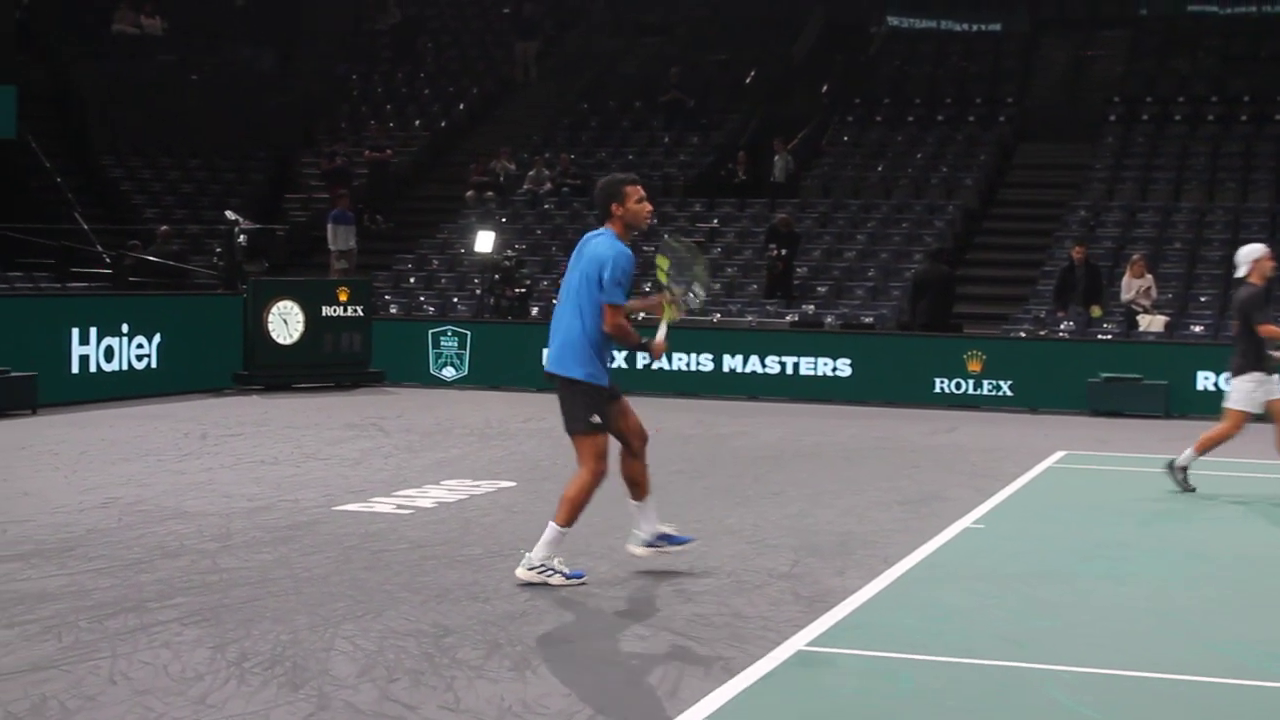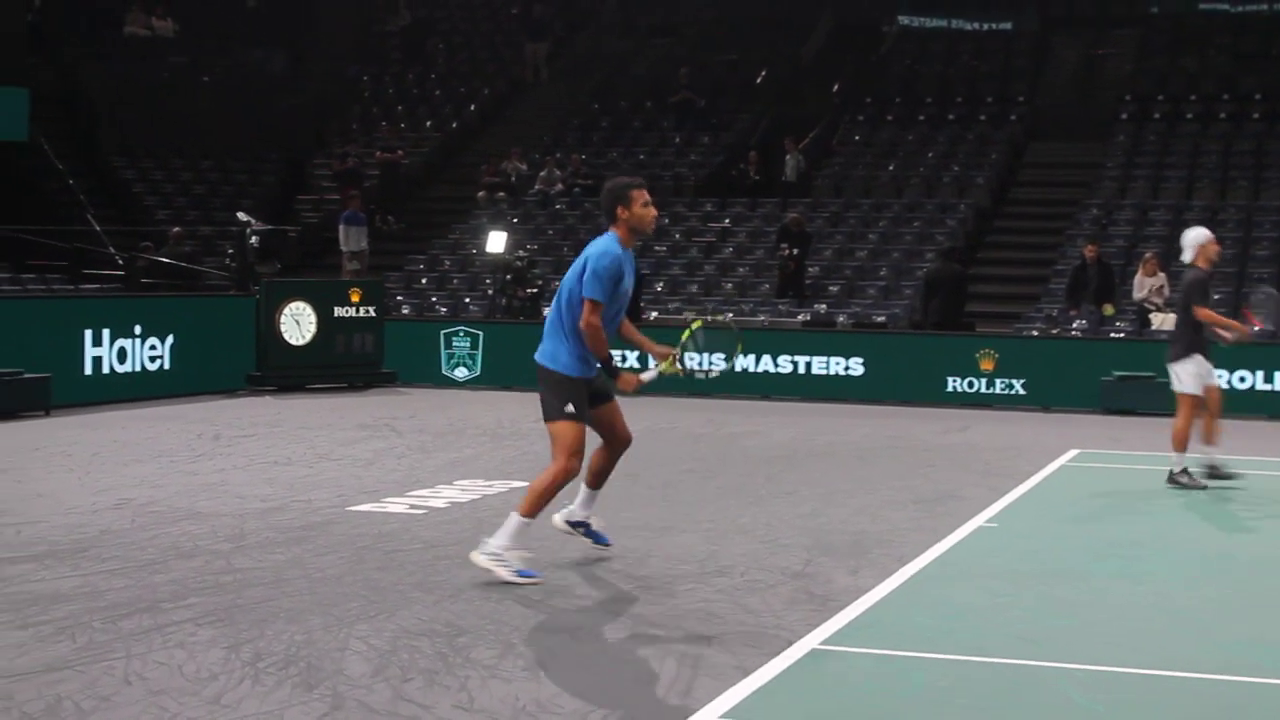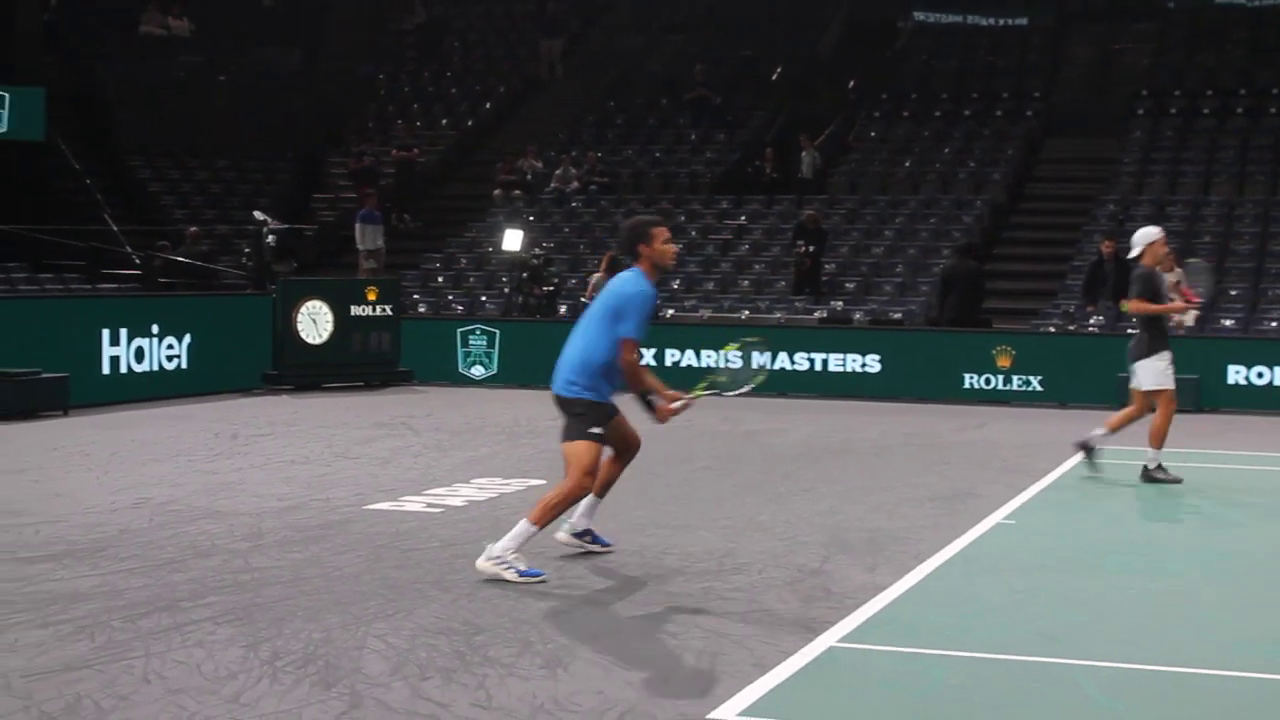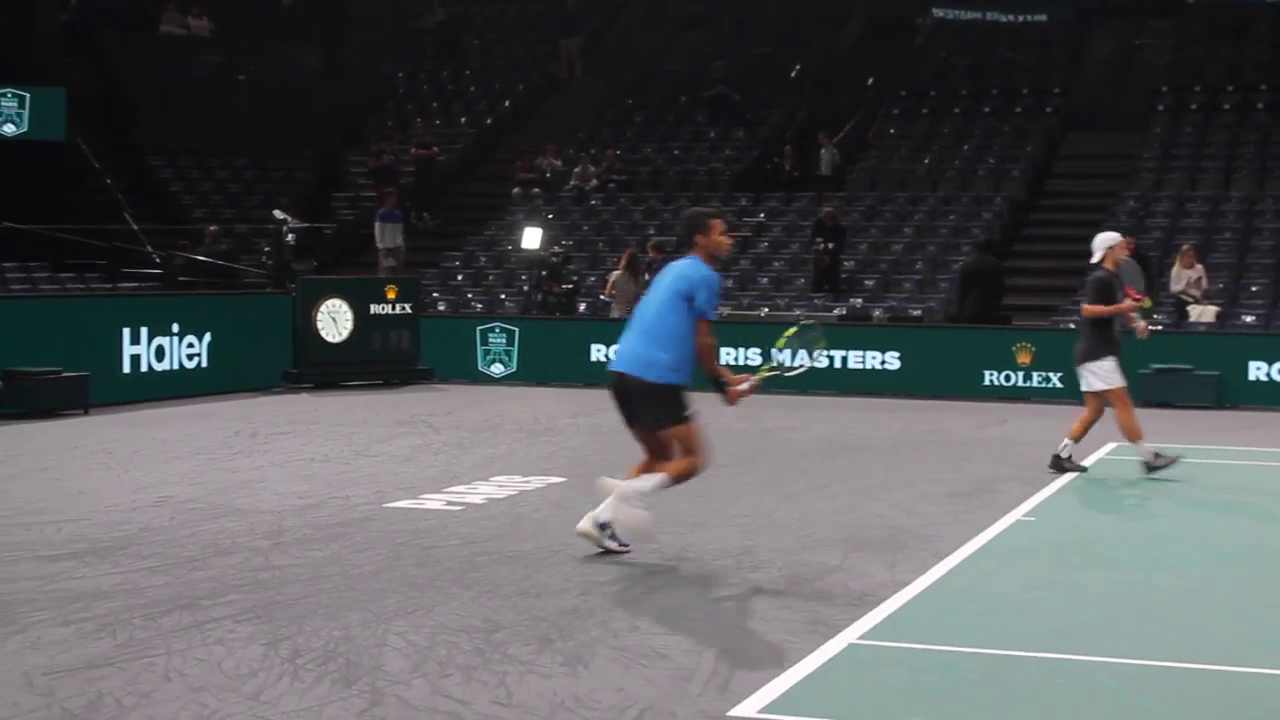
dt=0.2s
person 1, frame 1
left shoulder: (592, 242)
right shoulder: (617, 255)
right elbow: (612, 325)
left wrist: (646, 304)
right wrist: (646, 346)
left hip: (588, 369)
right hip: (577, 372)
left knee: (636, 440)
right knee: (593, 469)
left ankle: (649, 531)
right ankle: (539, 560)
person 1, frame 2
left shoulder: (620, 253)
right shoulder: (606, 255)
right elbow: (589, 325)
left wrist: (651, 347)
right wrist: (614, 372)
left hip: (582, 369)
right hip: (563, 367)
left knee: (619, 439)
right knee: (566, 463)
left ankle: (578, 515)
right ankle: (498, 547)
person 1, frame 3
left shoulder: (627, 283)
right shoulder: (640, 291)
right elbow: (627, 361)
left wrist: (662, 392)
right wrist: (651, 402)
left hip: (584, 386)
right hip: (582, 390)
left knee: (630, 446)
right knee: (579, 481)
left ankle: (578, 527)
right ankle: (499, 552)
person 1, frame 4
left shoulder: (673, 269)
right shoulder: (706, 276)
right elbow: (704, 342)
left wrist: (726, 376)
right wrist: (723, 384)
left hip: (621, 370)
right hip: (655, 377)
left knee: (661, 456)
right knee: (692, 461)
left ankle: (601, 518)
right ankle: (626, 492)
person 2, frame 1
left shoulder: (1245, 293)
right shoulder: (1253, 294)
left hip: (1259, 369)
right hip: (1248, 370)
right knee: (1230, 427)
right ankle: (1180, 464)
person 2, frame 2
left shoulder: (1198, 276)
right shoulder: (1197, 277)
right elbow: (1201, 314)
left wrist: (1221, 332)
right wrist: (1237, 328)
left hip: (1196, 353)
right hip: (1187, 354)
left knee: (1213, 405)
right knee: (1188, 411)
left ankle: (1212, 464)
right ankle: (1177, 470)
person 2, frame 3
left shoulder: (1153, 274)
right shoulder: (1144, 274)
right elbow: (1134, 307)
left wrist: (1176, 310)
right wrist: (1169, 308)
left hip: (1151, 350)
right hip: (1152, 351)
left knee: (1138, 408)
right knee: (1167, 407)
left ankle: (1091, 442)
right ankle: (1152, 467)
person 2, frame 4
left shoulder: (1113, 278)
right shoulder: (1099, 278)
left elbow: (1120, 311)
right elbow: (1087, 310)
left wrist: (1137, 322)
right wrist: (1119, 308)
left hip: (1096, 354)
right hip: (1095, 354)
left knee: (1093, 411)
right knee: (1123, 405)
left ankle: (1062, 455)
right ankle: (1149, 457)
